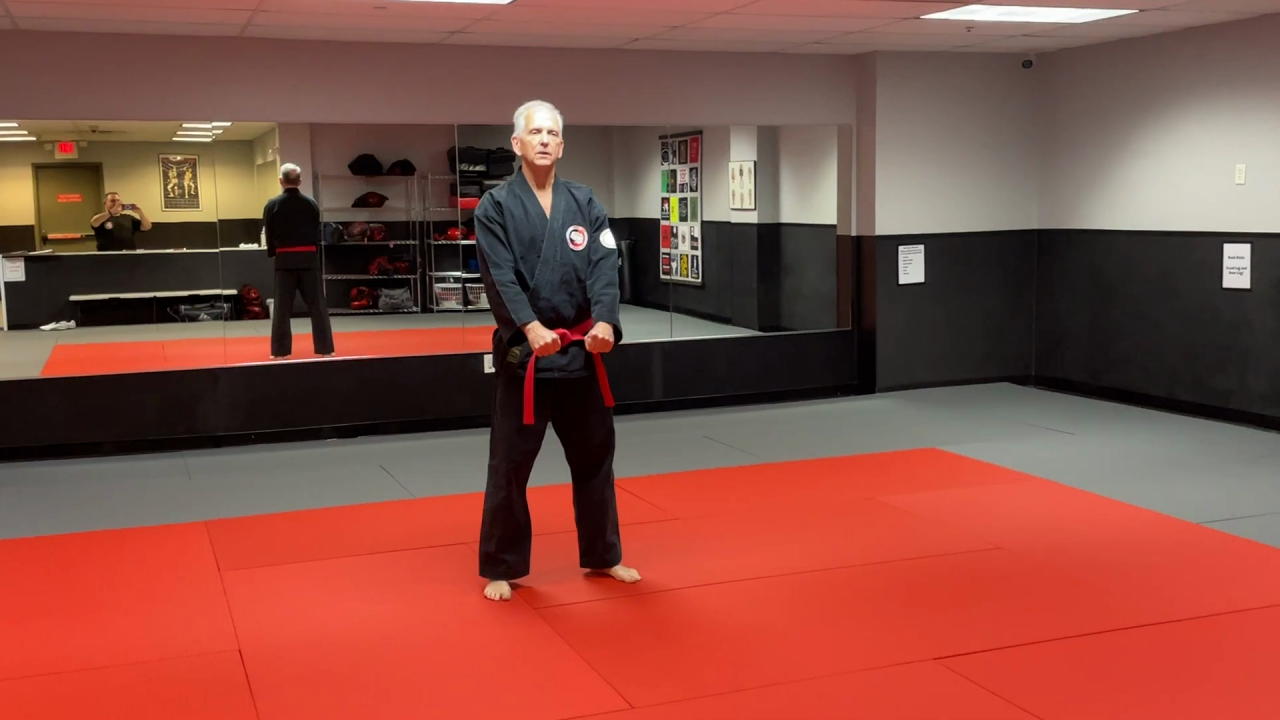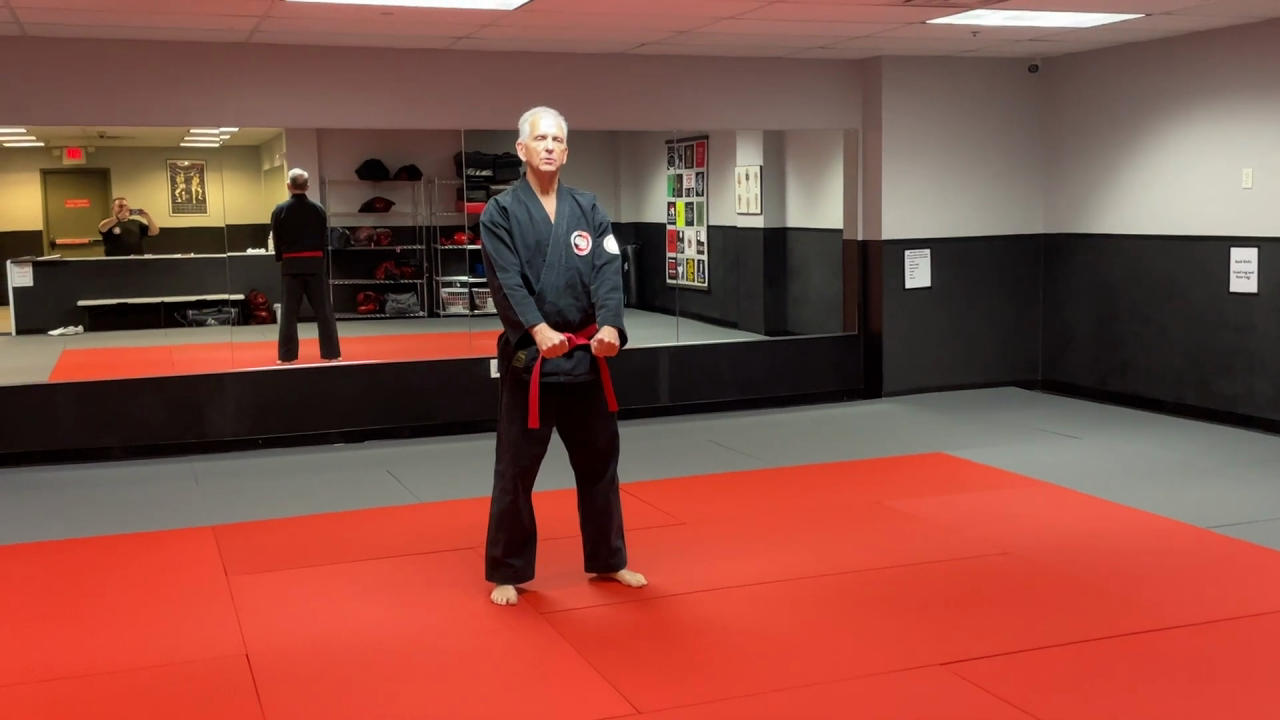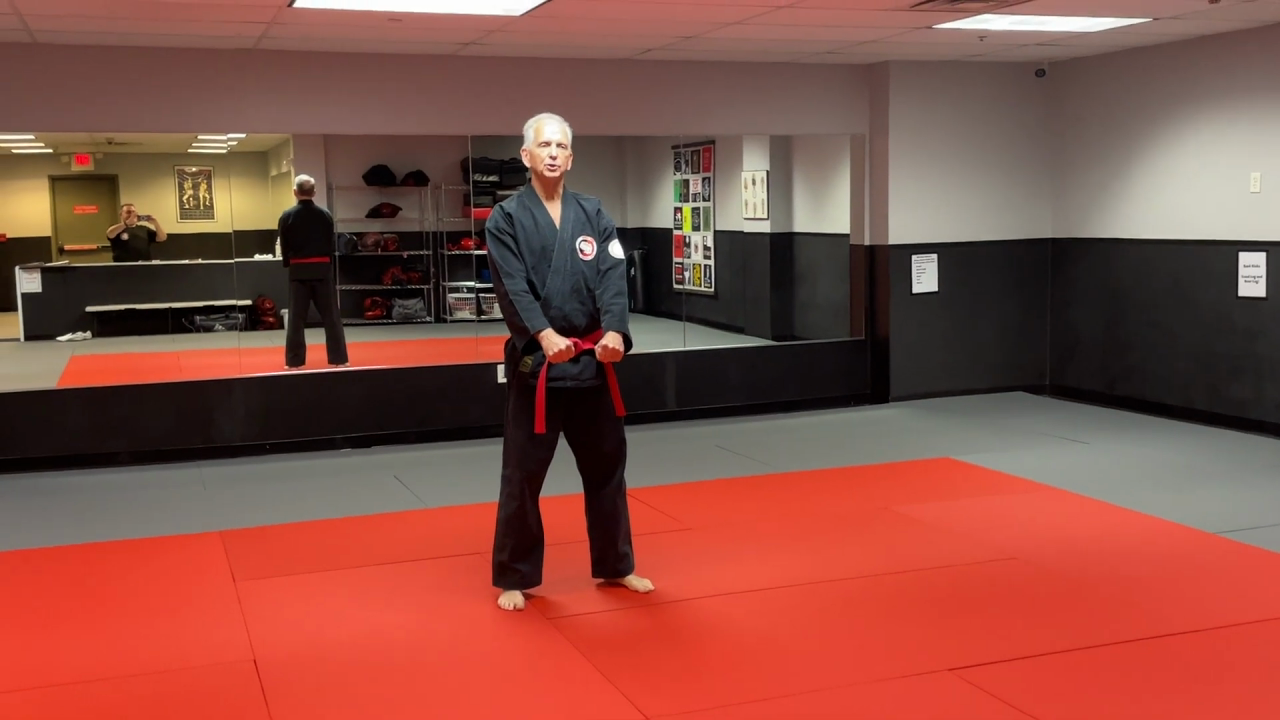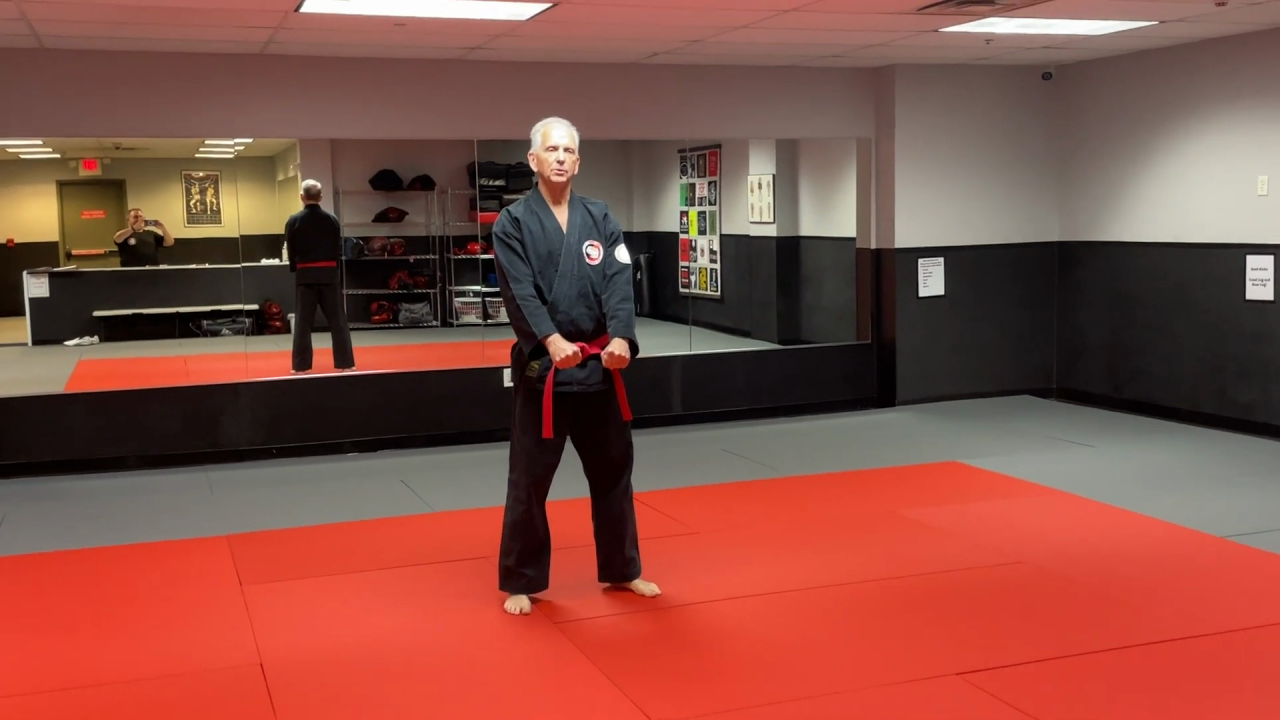
dt=0.4s
person 1, frame 1
left shoulder: (584, 202)
right shoulder: (496, 206)
left elbow: (604, 267)
right elbow: (499, 276)
left wrist: (604, 321)
right wrist: (530, 328)
left hip: (581, 349)
right hip: (523, 350)
left knee: (595, 457)
right knee: (510, 464)
left ankle: (602, 556)
right ankle: (501, 568)
person 1, frame 2
left shoulder: (588, 209)
right shoulder: (501, 212)
left elbow: (607, 271)
right elbow: (506, 281)
left wrist: (610, 325)
right wrist: (538, 330)
left hip: (585, 354)
right hip: (528, 356)
left knee: (599, 461)
right knee: (516, 469)
left ankle: (608, 561)
right ankle: (507, 573)
person 1, frame 3
left shoulder: (593, 214)
right shoulder: (506, 218)
left elbow: (611, 276)
right elbow: (512, 288)
left wrist: (614, 331)
right wrist: (544, 336)
left hip: (591, 359)
right hip: (535, 361)
left knee: (606, 466)
right knee: (523, 474)
left ankle: (615, 566)
right ankle: (514, 577)
person 1, frame 4
left shoulder: (600, 218)
right shoulder: (513, 223)
left elbow: (618, 282)
right elbow: (519, 292)
left wrist: (620, 337)
right wrist: (552, 341)
left hip: (599, 363)
right hip: (541, 365)
left knee: (613, 470)
right knee: (529, 479)
left ankle: (621, 570)
right ankle: (520, 582)
person 2, frame 1
left shoulder: (273, 205)
right shoulder: (311, 204)
left elbow: (269, 236)
right elbow: (318, 233)
left wrist: (274, 254)
left hip: (284, 259)
right hip: (308, 258)
left knee: (282, 306)
right knee: (317, 304)
left ankle: (280, 351)
right ankle: (325, 349)
person 2, frame 2
left shoulder: (280, 210)
right shoulder: (318, 209)
left elbow: (276, 241)
right elbow: (324, 238)
left hip: (291, 264)
right hip: (315, 263)
left knee: (289, 311)
right knee: (324, 310)
left ankle: (287, 356)
right ankle: (331, 353)
person 2, frame 3
left shoulder: (287, 216)
right shoulder: (325, 215)
left elbow: (284, 247)
right elbow: (331, 244)
left hip: (298, 270)
right hip: (322, 269)
left knee: (296, 317)
right knee: (331, 315)
left ankle: (294, 361)
right ankle: (339, 358)
person 2, frame 4
left shoulder: (294, 221)
right shoulder: (332, 219)
left elbow: (291, 251)
right elbow: (338, 249)
left hip: (305, 274)
right hip: (328, 273)
left knee: (303, 321)
right knee: (337, 320)
left ankle: (301, 365)
right ankle: (345, 363)
